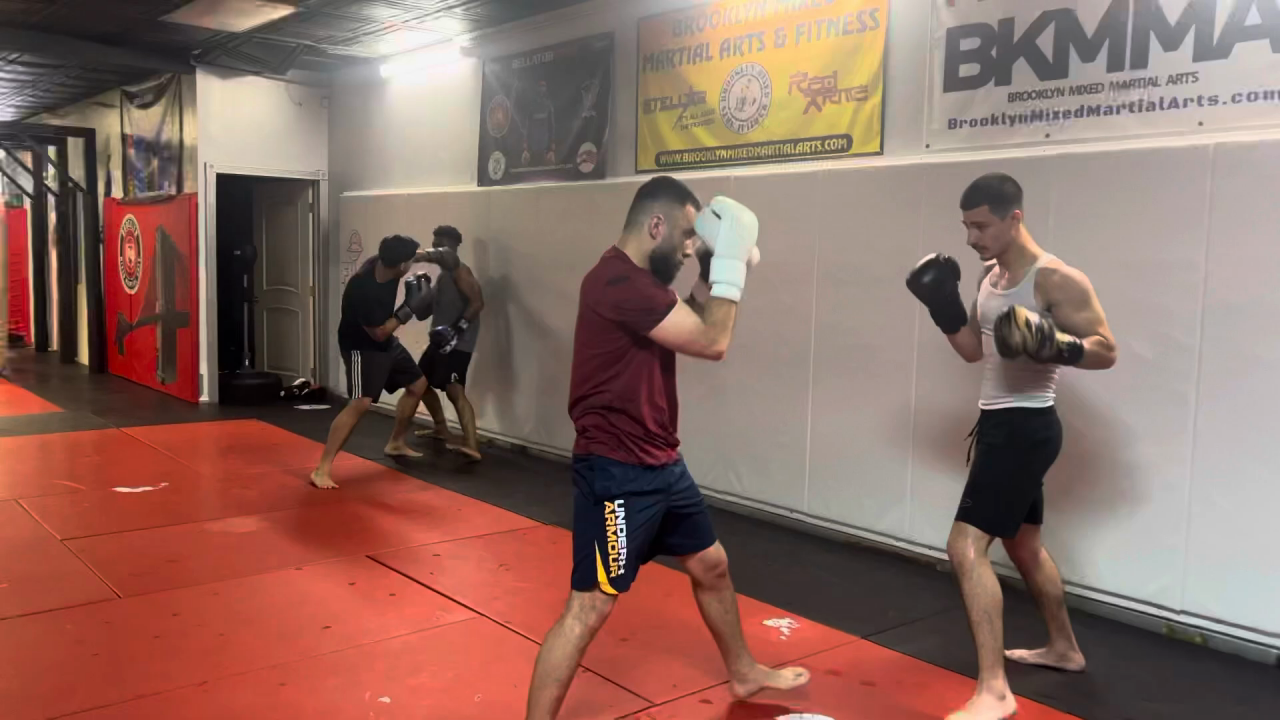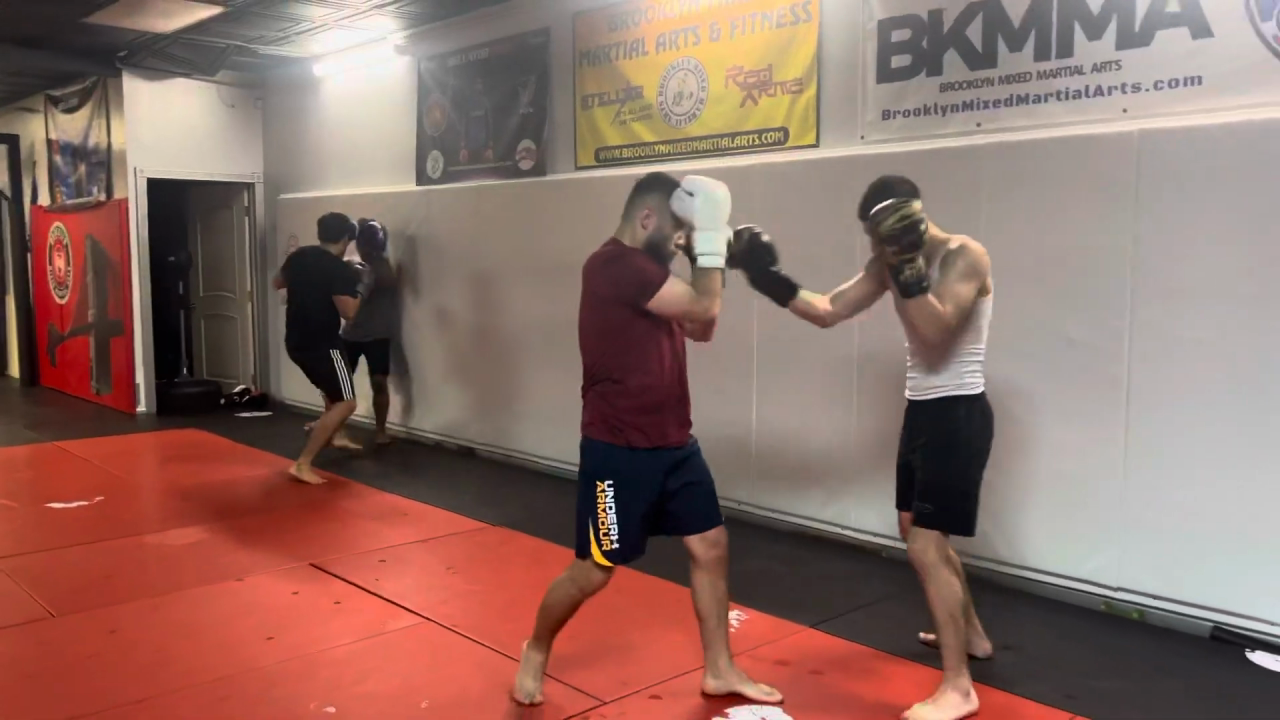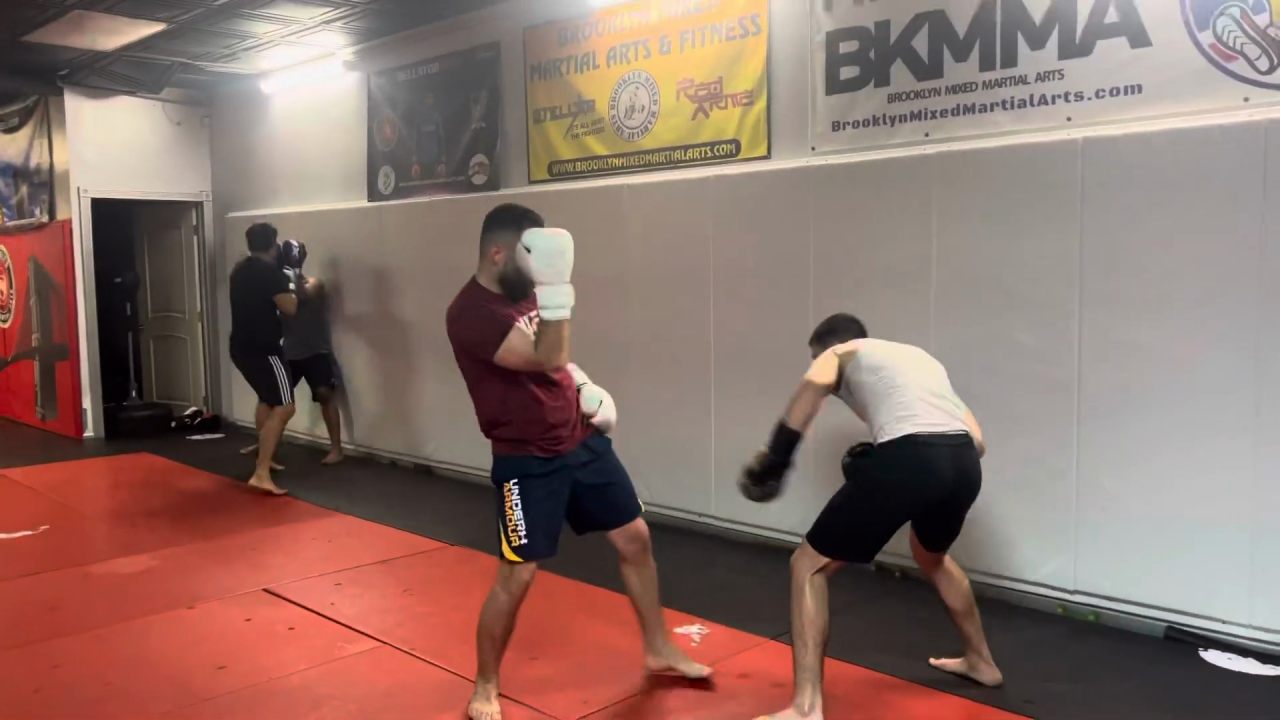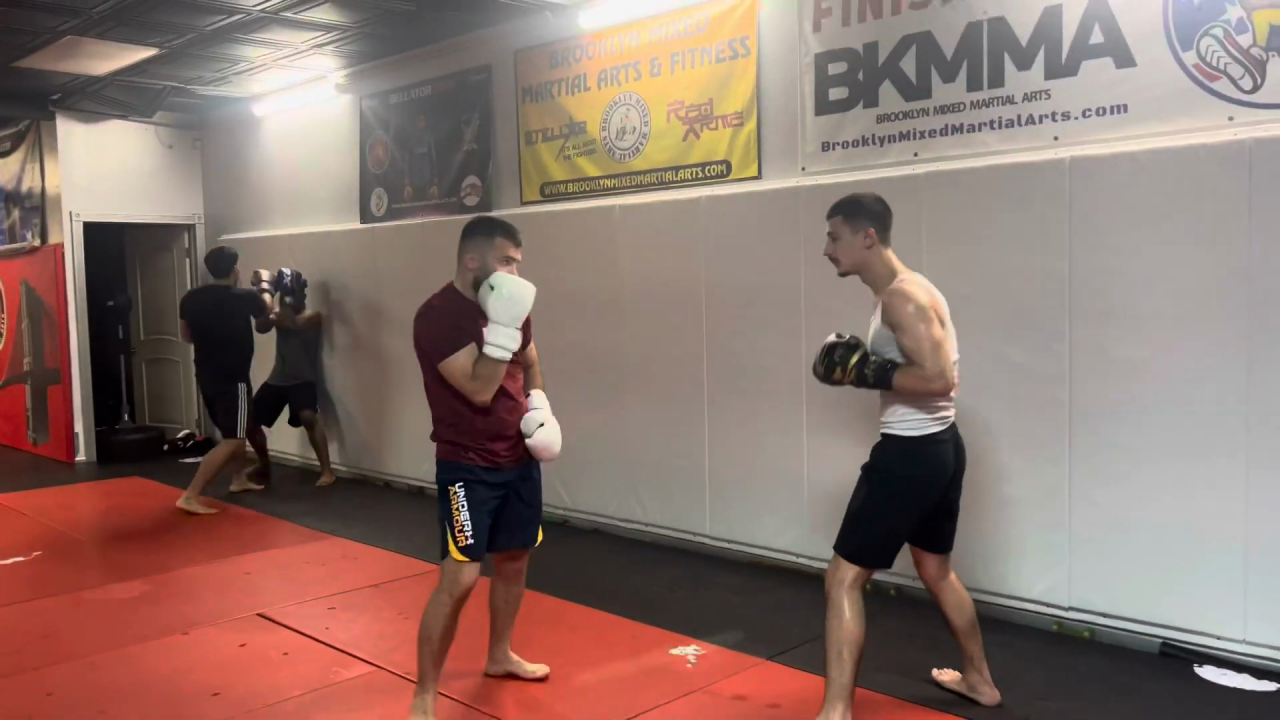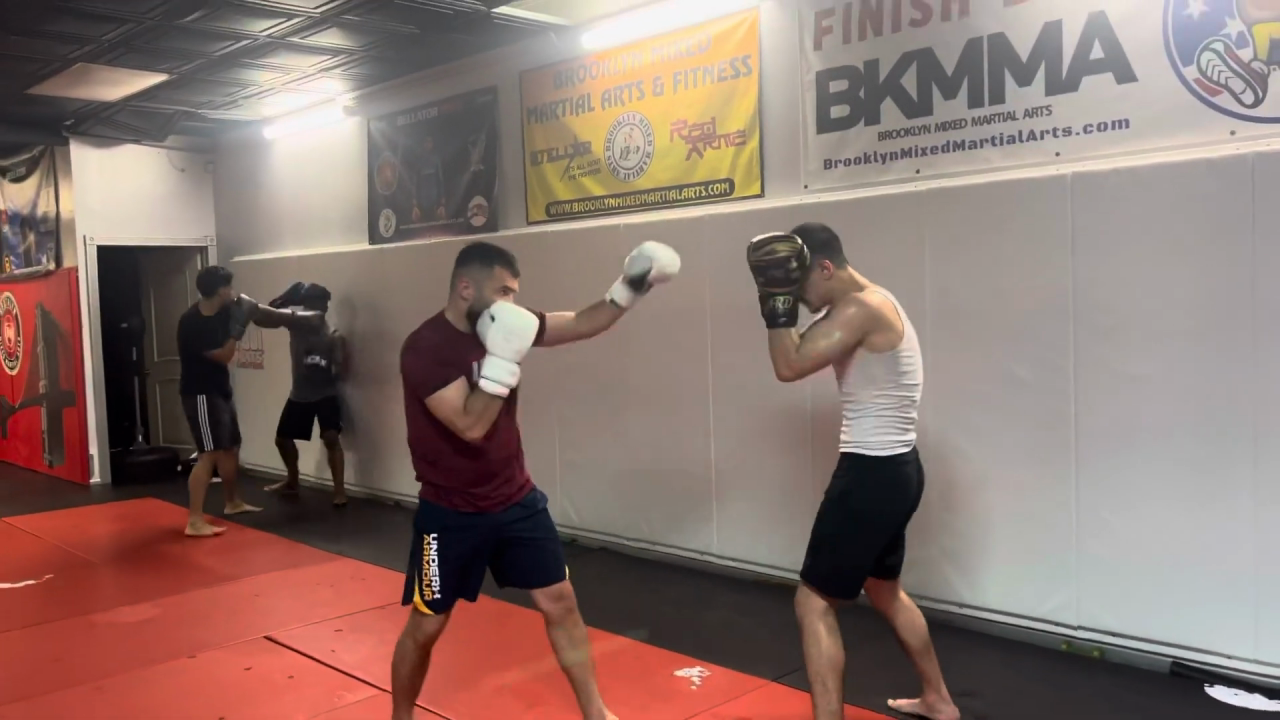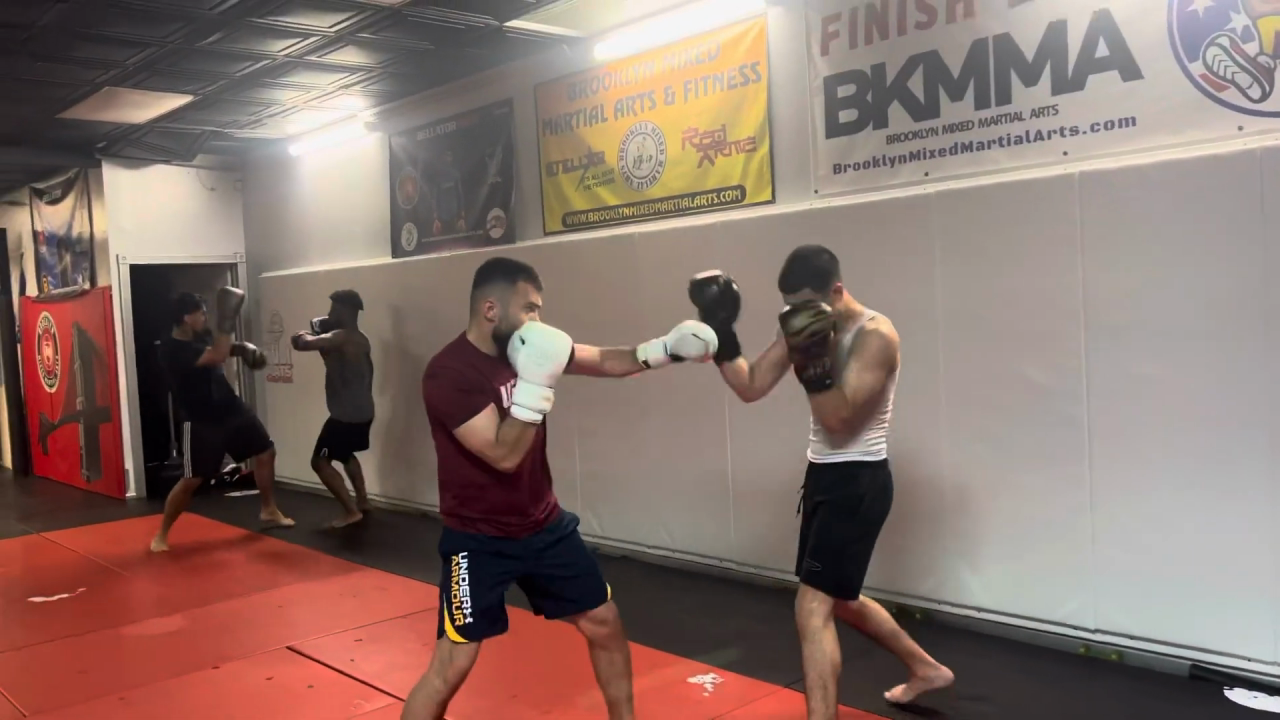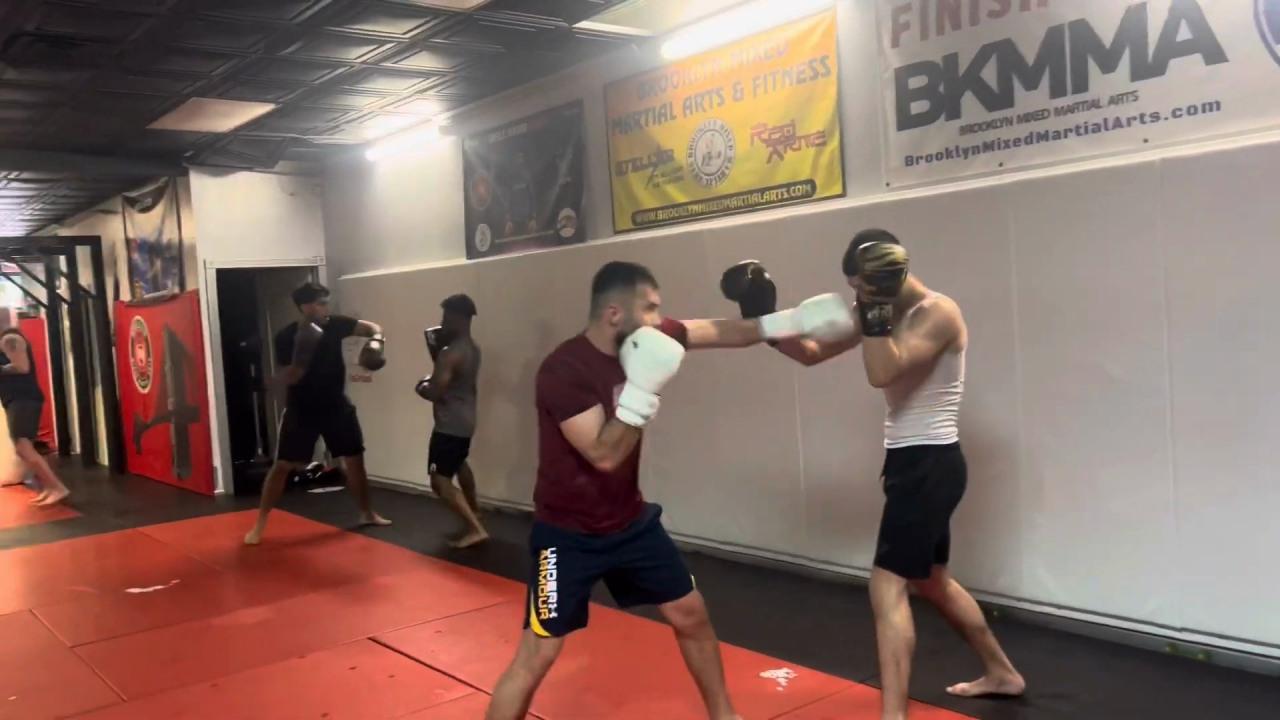
dt=0.5s
person 1, frame 1
left shoulder: (642, 278)
right shoulder: (621, 282)
left elbow: (700, 331)
right elbow: (712, 344)
left wrist: (721, 267)
right wrist: (729, 263)
left hip: (659, 464)
right hip: (617, 471)
left knee: (711, 566)
right knee: (590, 608)
left ankle: (745, 673)
person 1, frame 2
left shoulder: (646, 267)
right shoulder: (615, 265)
left elbow: (701, 330)
right elbow: (705, 308)
left wrist: (708, 249)
right wrist: (711, 236)
left hip: (672, 443)
right hip: (618, 450)
left knee: (711, 549)
right knee: (592, 573)
left ankle: (719, 670)
right ankle: (535, 653)
person 1, frame 3
left shoulder: (524, 290)
right shoulder: (471, 314)
right elbow: (548, 359)
left wrist: (582, 386)
right wrist: (553, 286)
left hip: (583, 444)
right hip: (526, 461)
left knee: (635, 542)
right knee: (517, 576)
left ankle: (661, 650)
person 1, frame 4
left shoulder: (505, 307)
right shoulder: (438, 317)
left elbow: (530, 365)
right elbow: (479, 389)
left wrist: (539, 409)
right wrist: (503, 325)
left hip: (518, 458)
right hip: (468, 466)
left knee: (515, 560)
right knee: (459, 580)
left ankle: (501, 654)
person 1, frame 5
left shoulder: (501, 327)
right shoulder: (424, 348)
left elbow: (585, 323)
right elbow: (472, 427)
left wrist: (631, 285)
right wrist: (501, 357)
left hip: (513, 501)
right hip: (450, 511)
left knee: (560, 602)
right knee: (426, 625)
person 1, frame 6
left shoulder: (533, 349)
right shoulder: (448, 374)
left elbow: (602, 361)
right elbow: (504, 455)
left wrist: (665, 349)
right wrist: (535, 382)
left hip: (544, 525)
right hip: (480, 541)
left knee: (604, 624)
right knee: (452, 664)
person 1, frame 7
left shoulder: (646, 341)
right shoulder: (563, 370)
left elbow: (717, 333)
right elbow: (604, 456)
left wrist: (793, 321)
right wrist: (642, 388)
left hip: (630, 523)
right hip: (568, 534)
left knee: (690, 614)
right knee: (538, 654)
person 2, frame 1
left shoulder: (1059, 279)
right shoulder: (992, 274)
left elbow: (1106, 351)
right elbow: (975, 349)
left wrist: (1047, 344)
right wrist: (943, 303)
left hip: (1025, 427)
right hip: (996, 420)
left knee: (966, 545)
right knee: (1023, 541)
right ankle: (1064, 647)
person 2, frame 2
left shoulder: (965, 255)
right shoulder: (888, 264)
left elbow: (934, 330)
right elbow: (829, 311)
left wrist: (907, 267)
right wrist: (768, 277)
left hip: (957, 416)
right hip: (922, 412)
left knee: (926, 547)
right knee: (918, 531)
right ankle: (969, 631)
person 2, frame 3
left shoulder: (839, 355)
right shoulder: (921, 359)
left elbow: (814, 384)
right elbow: (976, 441)
left wrist: (774, 458)
left hip: (905, 462)
right hip: (963, 464)
left knee: (809, 567)
right knee: (932, 556)
right ankle: (981, 664)
person 2, frame 4
left shoulder: (902, 296)
right shoulder: (898, 291)
left elbow: (938, 381)
left wrist: (869, 371)
right wrist: (862, 365)
left hip: (911, 454)
right hip: (940, 447)
left knee: (844, 578)
right knee: (935, 569)
person 2, frame 5
left shoulder: (863, 309)
right shoulder: (864, 305)
left elbow: (789, 368)
right elbow: (805, 358)
left wrist: (780, 296)
right wrist: (778, 296)
left hip: (872, 476)
right hip: (891, 471)
left knee: (813, 604)
right knee: (884, 591)
person 2, frame 6
left shoulder: (876, 335)
right shoulder: (803, 326)
left elbow: (837, 419)
right elbow: (750, 388)
left wrist: (814, 361)
right wrist: (718, 331)
left hip: (857, 484)
right hip: (824, 477)
left knee: (811, 610)
right knee: (841, 599)
right ankle: (926, 670)
person 2, frame 7
left shoulder: (938, 313)
right shoulder: (885, 310)
left elbow: (884, 374)
right elbow: (814, 349)
left wrist: (875, 303)
right wrist: (761, 314)
left hip: (931, 464)
right hip: (913, 462)
left knee: (889, 592)
right knee: (932, 579)
right ankle: (1002, 673)
person 3, frame 1
left shoulder: (382, 265)
right shoulder: (364, 291)
right elbow: (378, 333)
left wrist: (415, 283)
right wrist: (410, 307)
left hip: (387, 343)
right hip: (361, 347)
left knee: (418, 385)
right knee: (359, 404)
left ankle: (396, 444)
right ankle: (323, 467)
person 3, frame 2
left shoulder: (298, 256)
right shoulder: (340, 269)
left elbow: (278, 283)
right elbow: (348, 312)
right wrist: (363, 283)
left hip: (296, 341)
right hip: (321, 344)
left knee: (334, 390)
right knee: (345, 404)
left ankle: (328, 433)
right ankle: (303, 464)
person 3, frame 3
left shoulder: (241, 268)
right shoulder: (271, 270)
right elbow: (289, 308)
right wrist: (291, 285)
left hip: (241, 348)
right hip: (263, 350)
left knee: (268, 399)
right knee: (283, 408)
left ankle: (264, 459)
right ankle: (262, 474)
person 3, frame 4
left shoulder: (191, 299)
right shoulder: (243, 298)
left elbow: (188, 336)
right elbow: (266, 306)
right wrist: (264, 282)
left hip: (206, 376)
right hip: (233, 378)
left knee: (237, 430)
right knee: (233, 440)
left ankle: (240, 479)
right ankle: (191, 496)
person 3, frame 5
left shoulder: (224, 309)
right shoulder: (193, 323)
right elbow: (224, 356)
right wrist: (238, 325)
left hip: (221, 391)
right hip: (201, 394)
left knee: (230, 448)
right knee: (209, 453)
left ankle: (233, 502)
right ankle: (195, 521)
person 3, frame 6
left shoulder: (200, 335)
right shoulder: (173, 350)
left elbow: (221, 354)
right elbow: (218, 357)
left wrist: (244, 347)
right wrist: (226, 320)
left hip: (232, 409)
right hip: (202, 421)
left knee: (265, 453)
right knee: (191, 481)
left ankle: (269, 511)
right ankle: (162, 534)
person 3, frame 7
left shoulder: (335, 324)
right shoulder: (286, 337)
left elbow: (371, 328)
right elbow: (288, 379)
left wrist: (376, 342)
right wrist: (301, 355)
left hip: (337, 406)
right hip: (301, 410)
left knee: (354, 459)
right knee: (283, 466)
left ankle: (367, 514)
right ankle: (260, 525)
person 4, frame 1
left shoulder: (460, 271)
right shoulder: (443, 274)
left elbow: (478, 301)
left wrist: (459, 328)
left hip: (457, 344)
right hip: (440, 341)
left knee: (454, 391)
left ankle: (472, 446)
right ankle: (441, 429)
person 4, frame 2
left shoulder: (387, 266)
left elbow: (388, 282)
left wrist: (378, 253)
left hip: (378, 334)
right hip: (351, 332)
left knee: (379, 381)
left ankle: (381, 430)
person 4, frame 3
left shoulder: (314, 285)
left elbow: (302, 295)
left wrist: (292, 270)
left hip: (316, 351)
right hip: (289, 353)
left knee: (325, 393)
left ankle: (336, 448)
person 4, frame 4
left shoulder: (312, 316)
right shoulder: (280, 314)
left elbow: (290, 323)
right elbow: (263, 325)
left wrist: (287, 295)
left hip: (303, 380)
right hip: (277, 379)
left knee: (309, 418)
right knee: (250, 420)
left ankle: (327, 471)
right ankle: (264, 466)
person 4, frame 5
left shoulder: (333, 337)
right shoulder: (297, 324)
left elbow: (341, 369)
left wrist: (327, 368)
right wrist: (285, 299)
left hip: (325, 395)
right hip: (300, 395)
left knee: (331, 438)
right knee: (283, 438)
left ankle: (340, 490)
right ankle: (292, 481)
person 4, frame 6
left shoulder: (340, 336)
right shoulder: (358, 340)
left elbow: (304, 344)
left wrist: (303, 337)
right wrist: (321, 341)
left hip: (346, 414)
right hip: (362, 412)
left knee: (320, 462)
right knee: (346, 455)
left ankle: (351, 511)
right ankle: (362, 502)
person 4, frame 7
left shoulder: (450, 353)
right shoulder: (473, 349)
left elbow: (433, 392)
left wrist: (423, 386)
right wrist: (436, 349)
left hip: (449, 425)
right hip: (466, 422)
left knee: (440, 480)
right knee: (458, 462)
left ankle: (476, 529)
right ankle: (474, 510)
